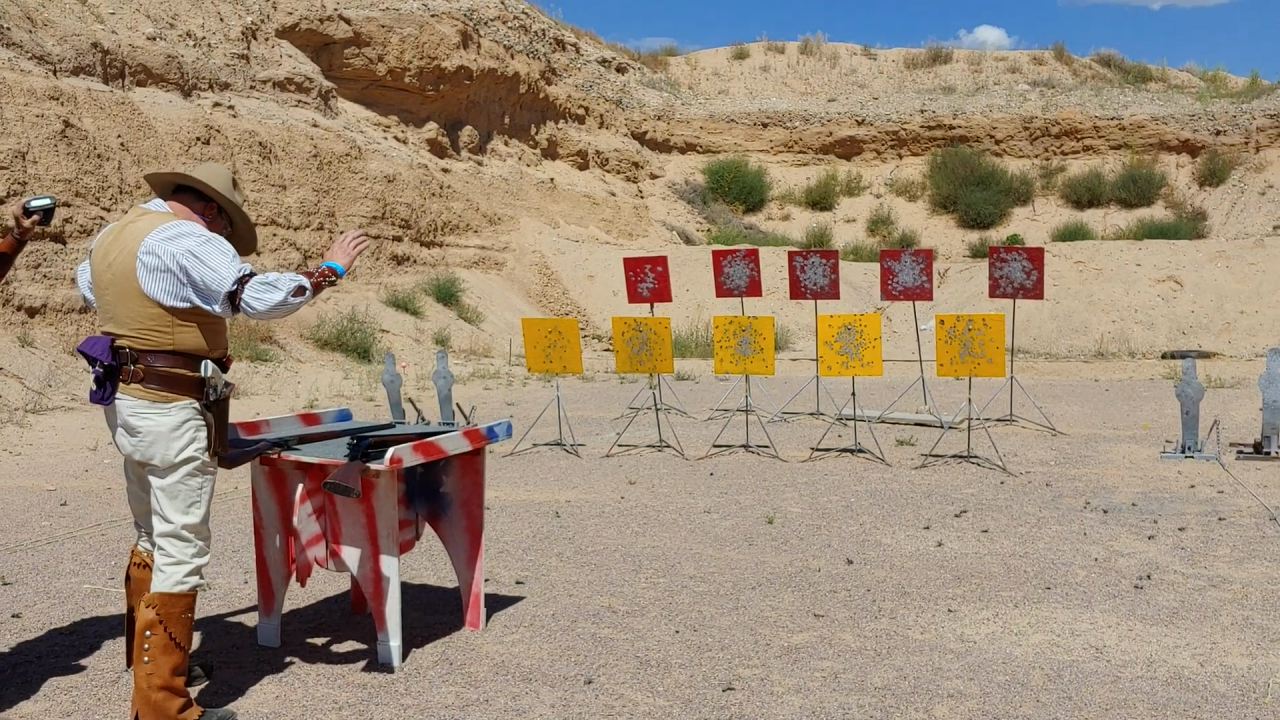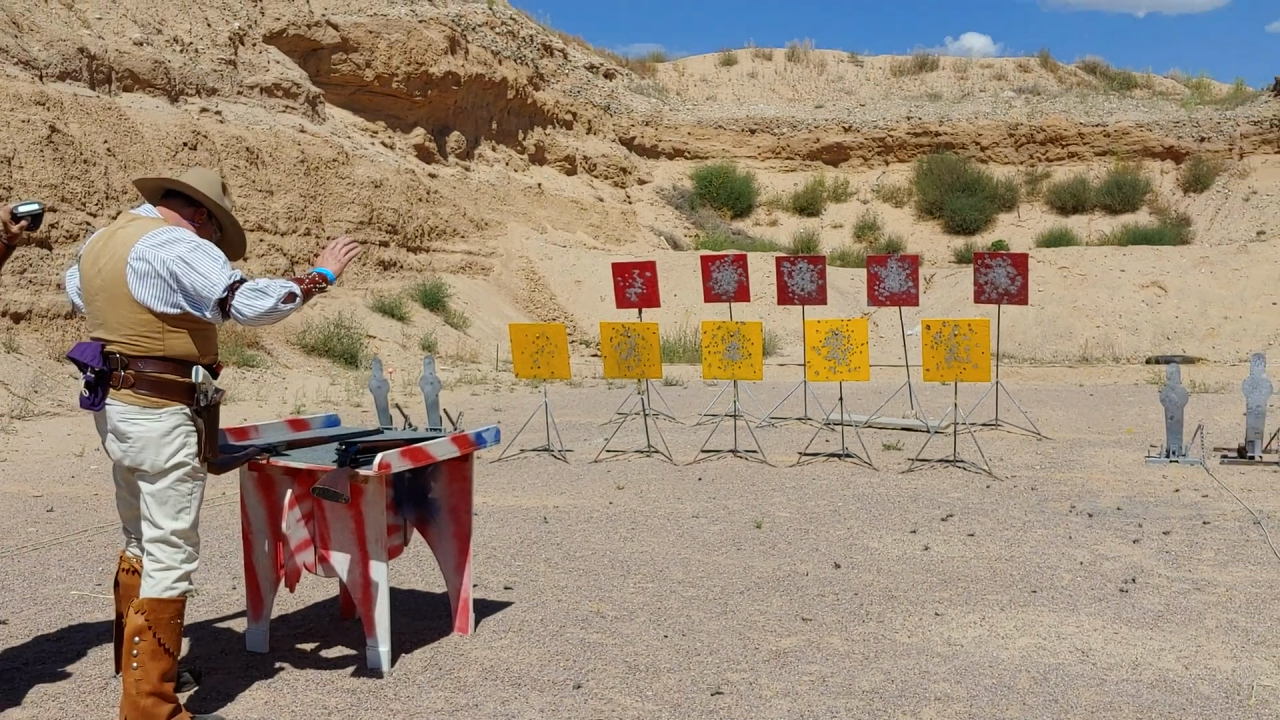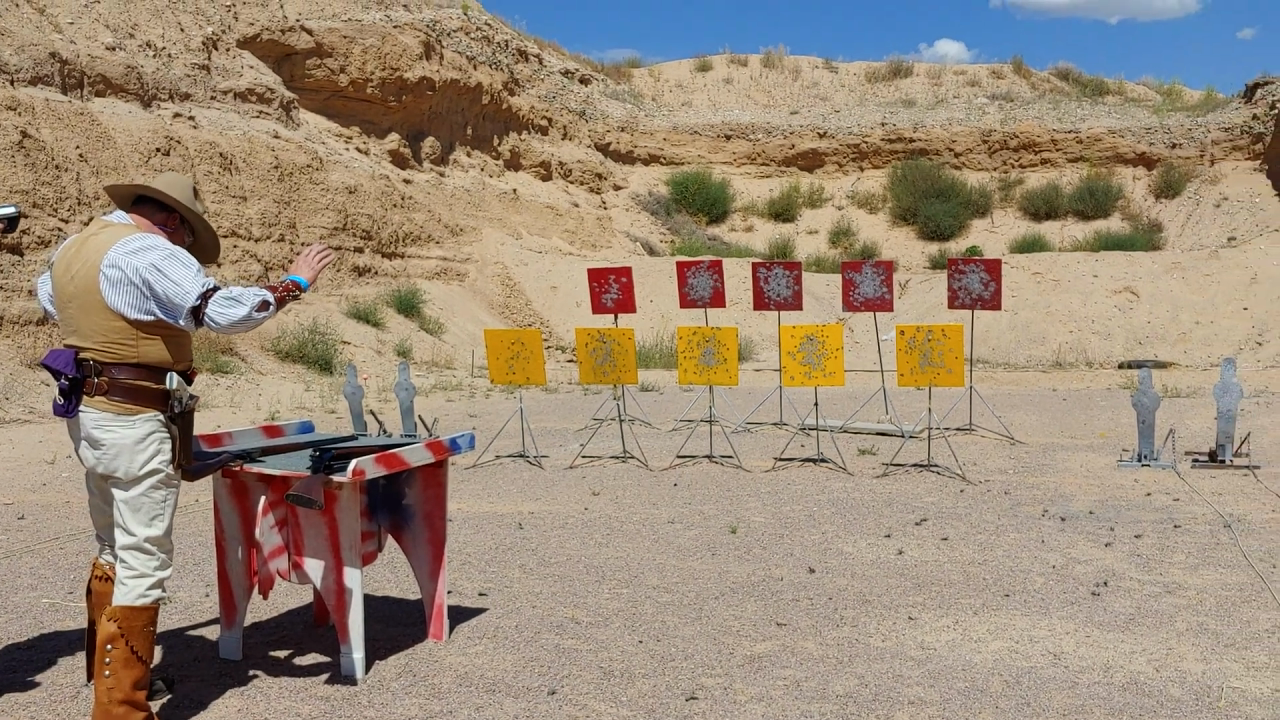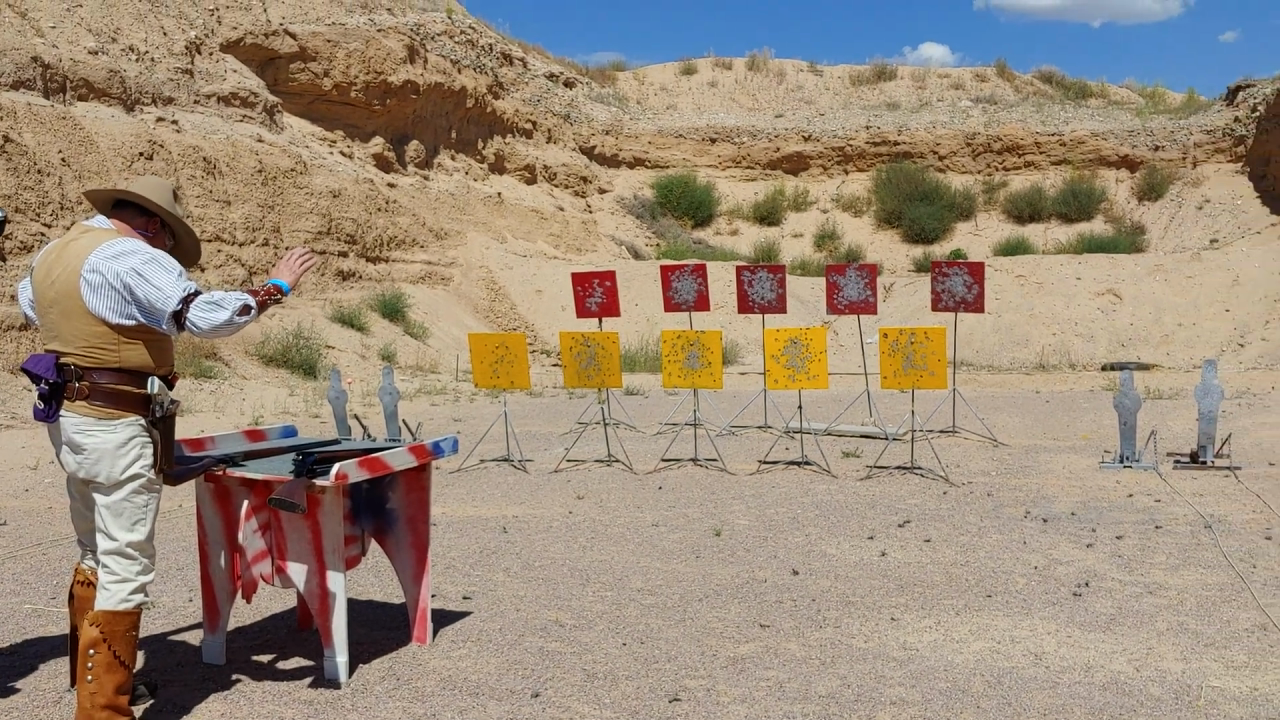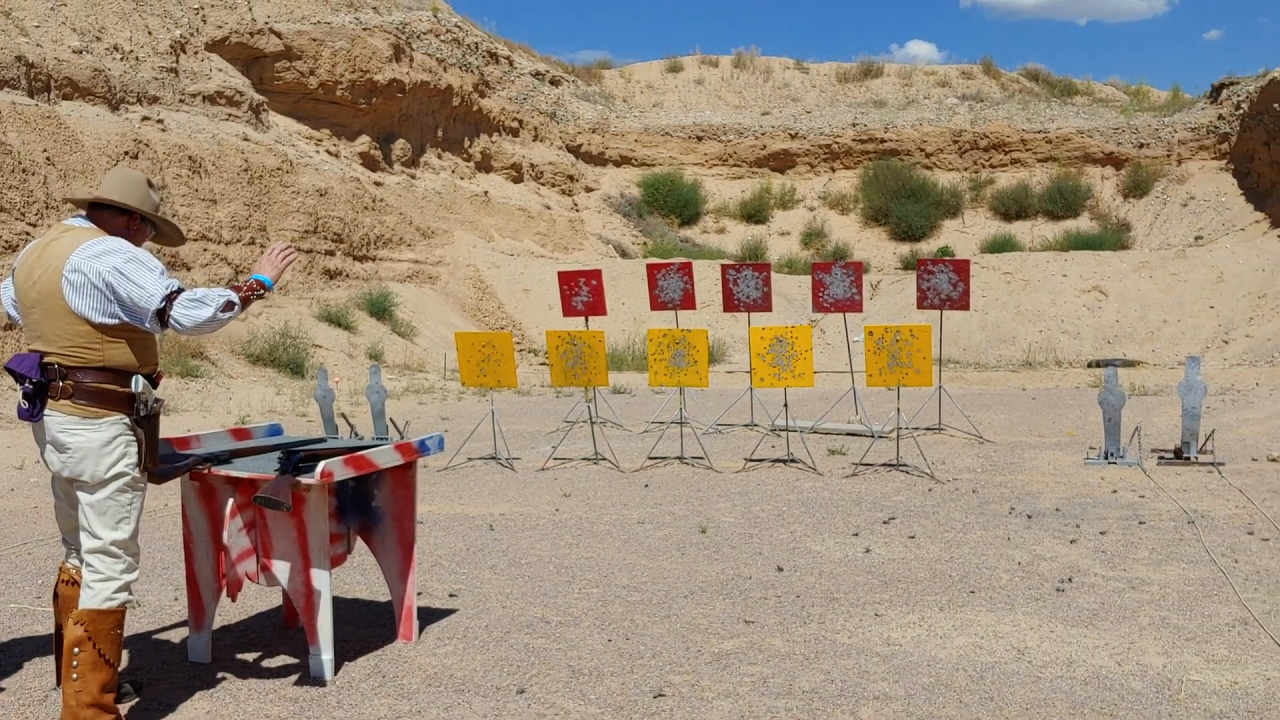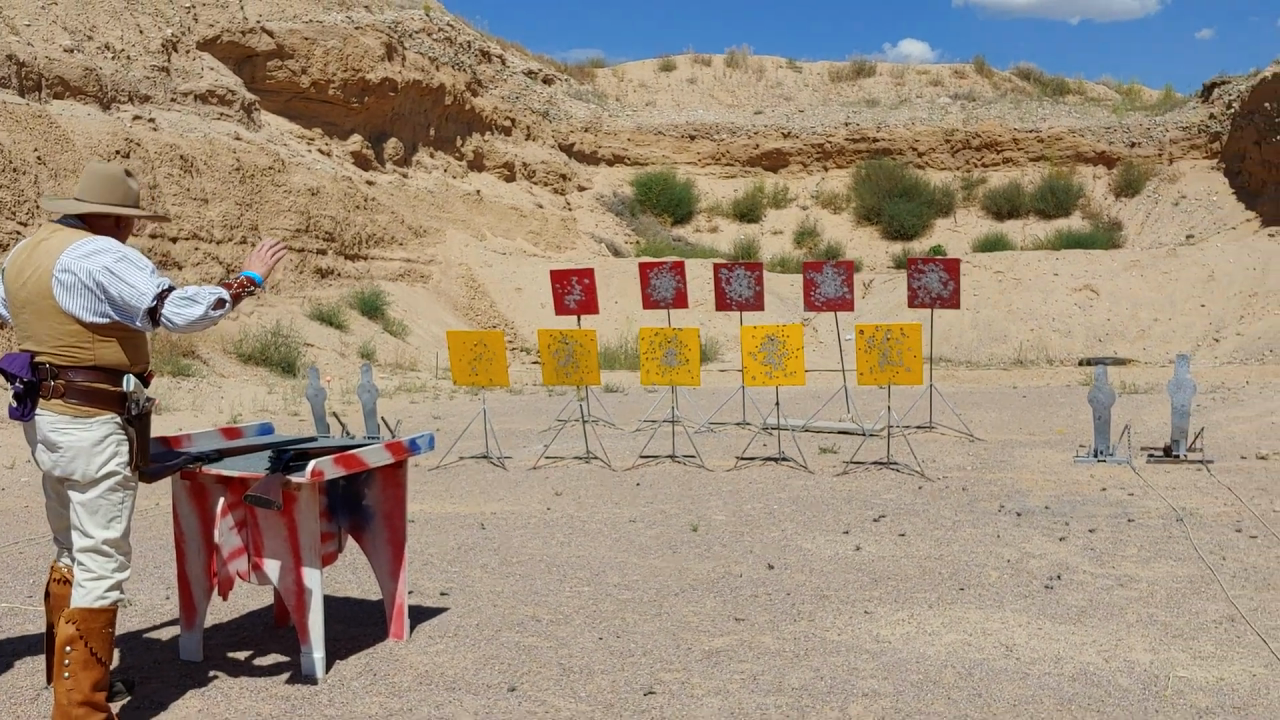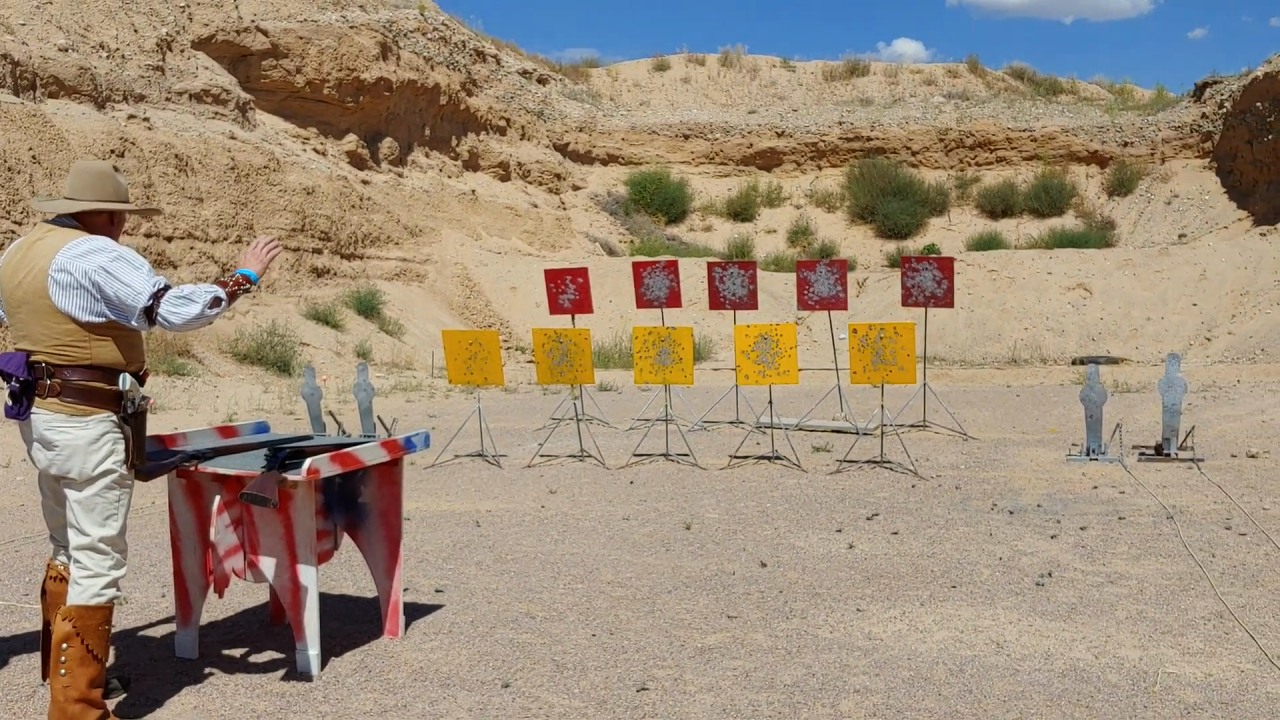
dt=0.2s
person 1, frame 1
left shoulder: (111, 234)
right shoulder: (187, 241)
left elbow: (88, 284)
right elbow: (260, 296)
right wrist: (329, 269)
left hip: (127, 399)
right hip: (170, 407)
left knee: (151, 539)
right knee: (180, 550)
left ankle: (148, 663)
person 1, frame 2
left shoulder: (100, 240)
right shoulder: (177, 246)
left elbow: (76, 289)
right elbow: (250, 302)
right wrist: (319, 275)
left hip: (116, 404)
right hip: (160, 413)
left knee: (140, 544)
right knee: (169, 556)
left ankle: (137, 667)
person 1, frame 3
left shoulder: (71, 247)
right shoulder: (150, 254)
left elbow: (49, 298)
right elbow: (224, 310)
right wrist: (293, 283)
left hip: (89, 411)
right hip: (134, 420)
left knee: (113, 551)
right knee: (143, 563)
left ankle: (109, 675)
person 1, frame 4
left shoulder: (51, 252)
right shoulder: (130, 257)
left elbow: (30, 304)
right elbow: (206, 314)
right wrist: (275, 287)
left hip: (70, 415)
right hip: (115, 424)
left knee: (96, 556)
right knee: (125, 568)
person 1, frame 5
right shoulder: (112, 257)
right elbow: (188, 312)
right wrist: (258, 282)
left hip: (54, 415)
right hip: (99, 423)
left knee: (80, 556)
right knee: (109, 566)
person 1, frame 6
right shoulder: (102, 257)
right elbow: (180, 310)
right wrist: (248, 279)
right hip: (91, 422)
left knee: (70, 554)
right knee: (101, 565)
left ankle: (68, 675)
person 1, frame 7
right shoulder: (97, 256)
right elbow: (176, 309)
right wrist: (243, 276)
right hip: (87, 422)
left knee: (67, 552)
right knee: (97, 562)
left ankle: (64, 673)
